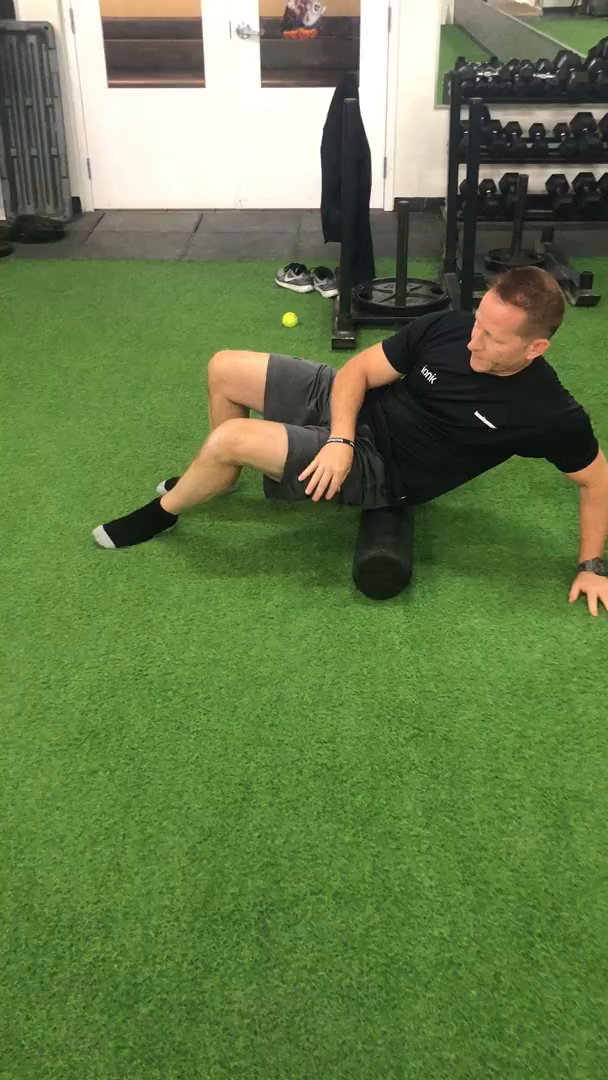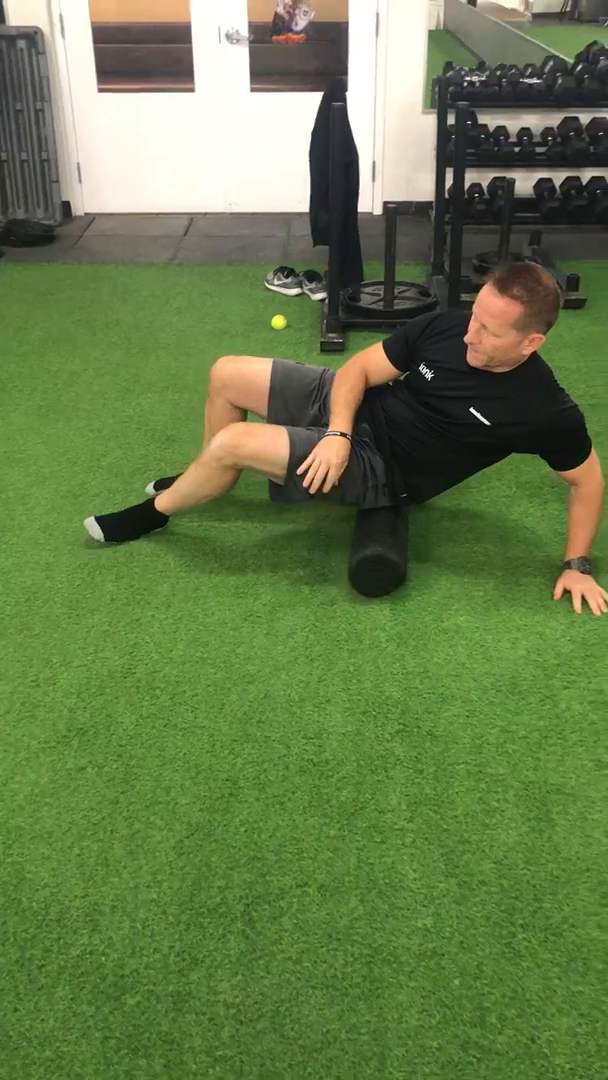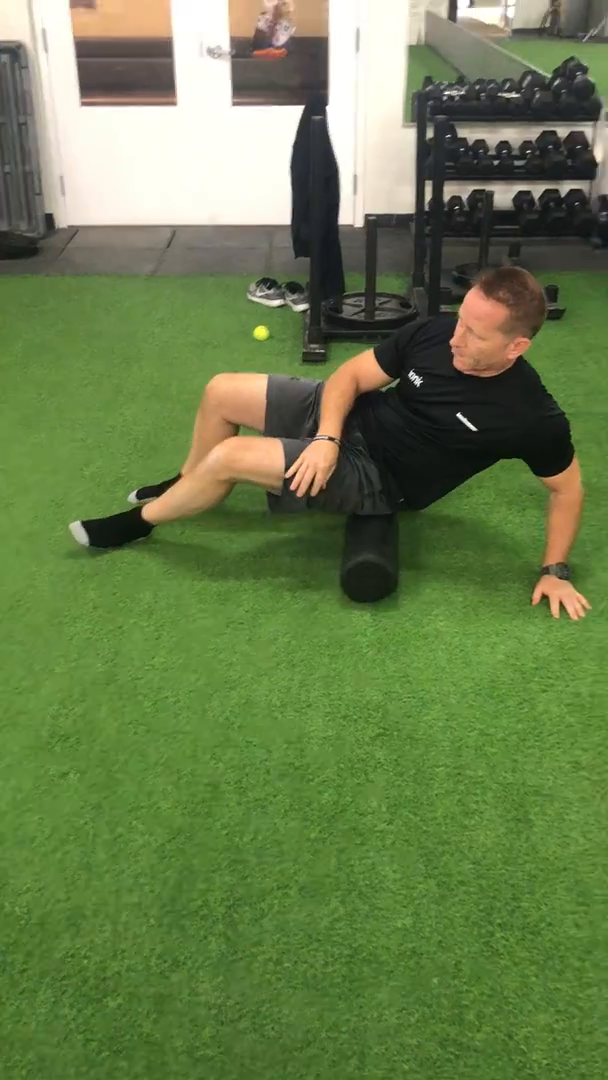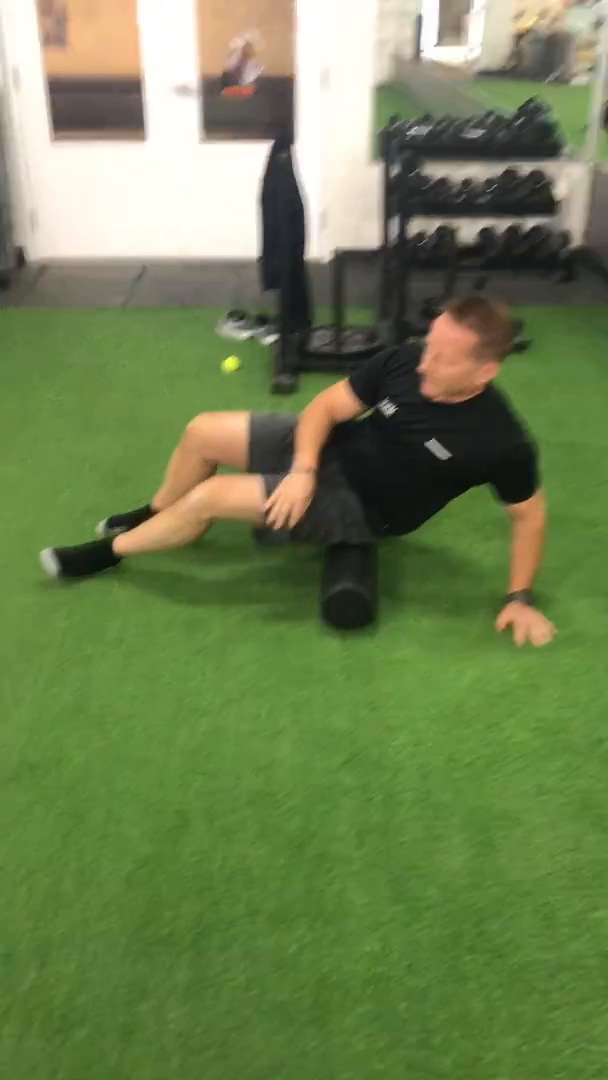
dt=0.2s
person 1, frame 1
left shoulder: (547, 413)
right shoulder: (446, 328)
right elbow: (357, 370)
right wrist: (340, 441)
left hip: (381, 467)
right hip: (356, 405)
left knee: (230, 440)
right knee: (225, 368)
left ankle: (161, 514)
right ankle: (210, 479)
person 1, frame 2
left shoulder: (544, 410)
right shoulder: (445, 327)
right elbow: (359, 369)
right wrist: (338, 434)
left hip: (381, 467)
right hip: (359, 409)
left knee: (232, 443)
right knee: (227, 374)
left ankle: (154, 513)
right ankle: (199, 478)
person 1, frame 3
left shoulder: (530, 415)
right shoulder: (434, 333)
left elbow: (567, 487)
right elbow: (352, 374)
left wrist: (555, 572)
right wrist: (327, 438)
left hip: (377, 476)
right hip: (350, 418)
left knee: (229, 459)
right knee: (222, 391)
left ankle: (139, 522)
right ankle: (184, 484)
person 1, frame 4
left shoulder: (500, 441)
right shoulder: (404, 361)
left elbow: (529, 515)
right elbow: (326, 406)
left wrist: (519, 599)
right wrist: (305, 470)
left hip: (358, 505)
right hip: (331, 448)
left knee: (210, 499)
right knee: (202, 433)
left ankle: (110, 553)
right ankle: (152, 514)
